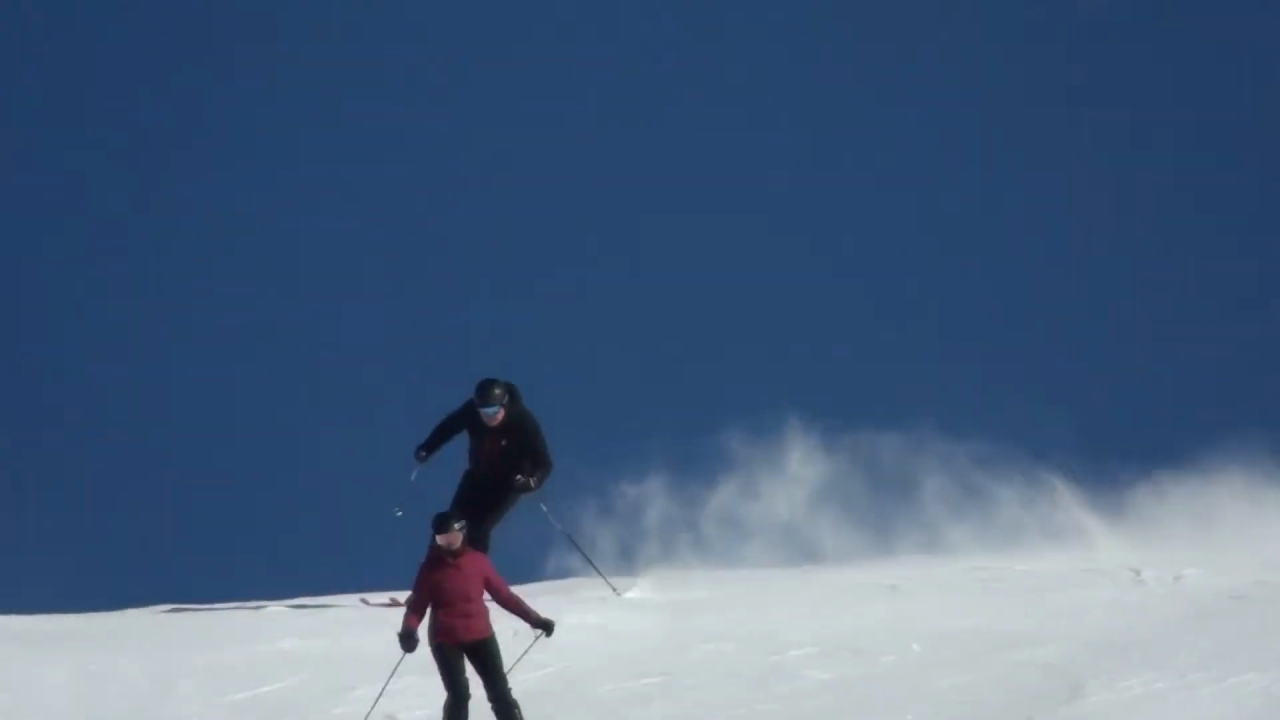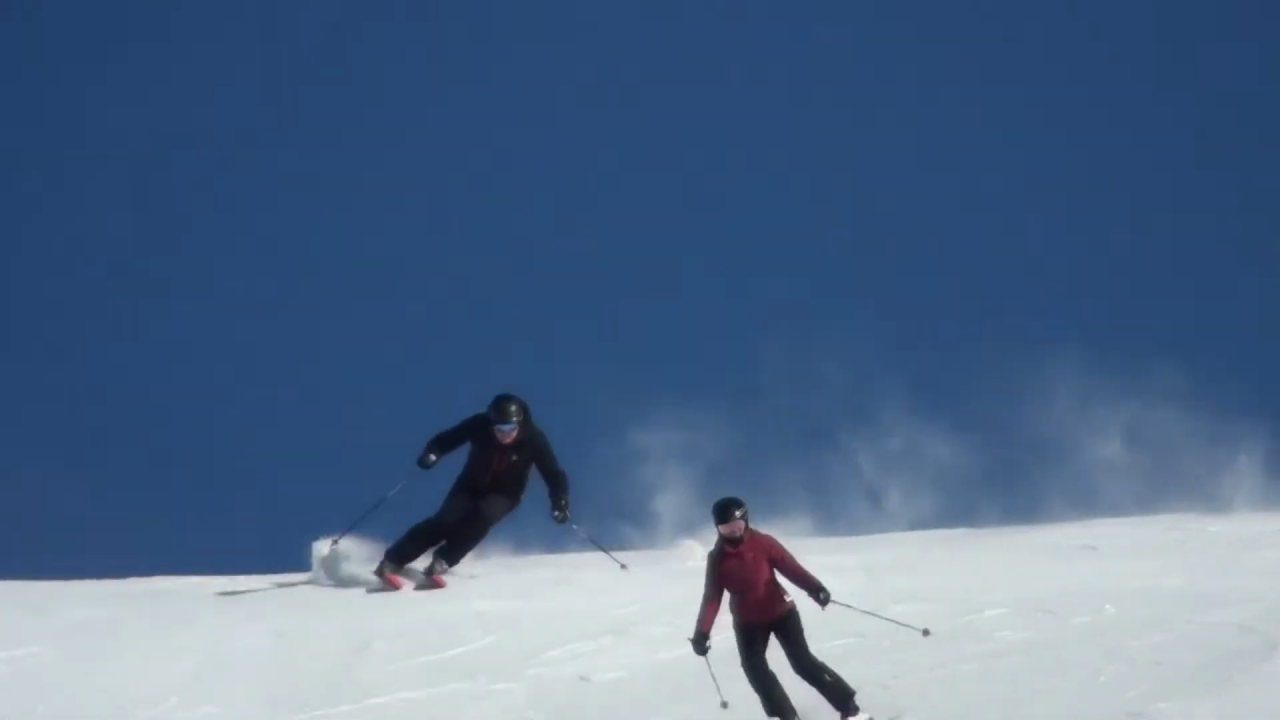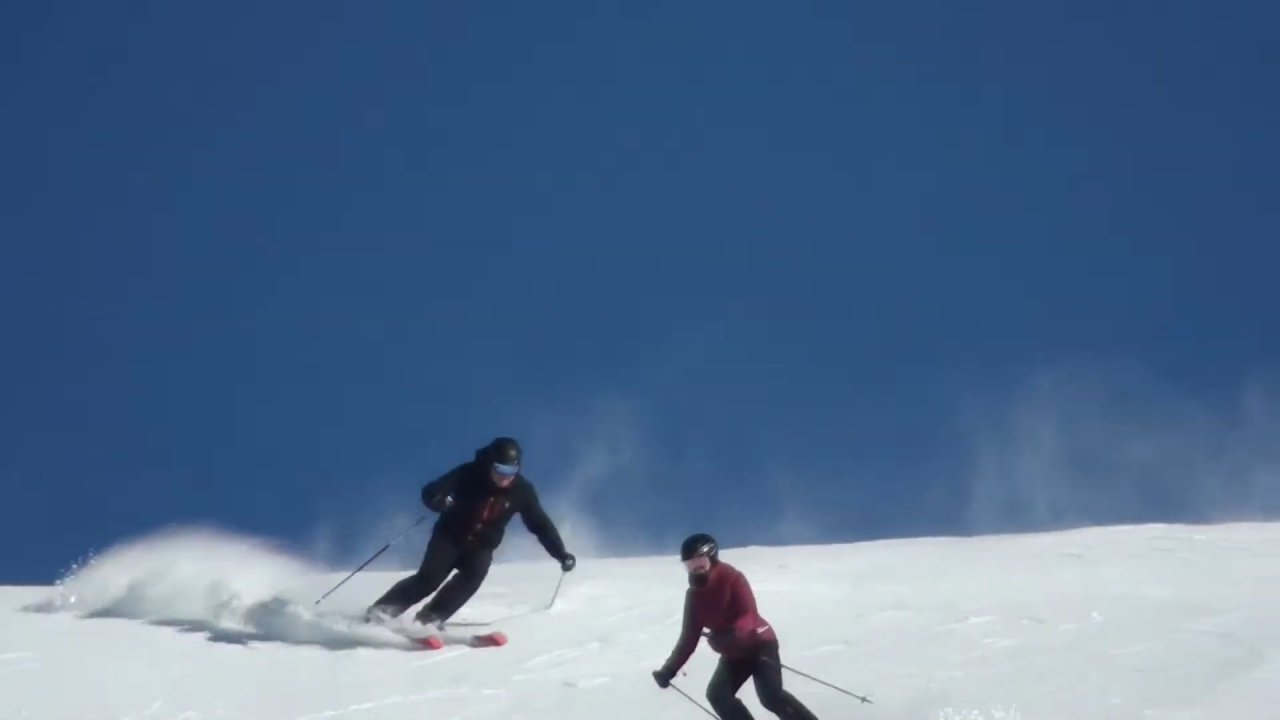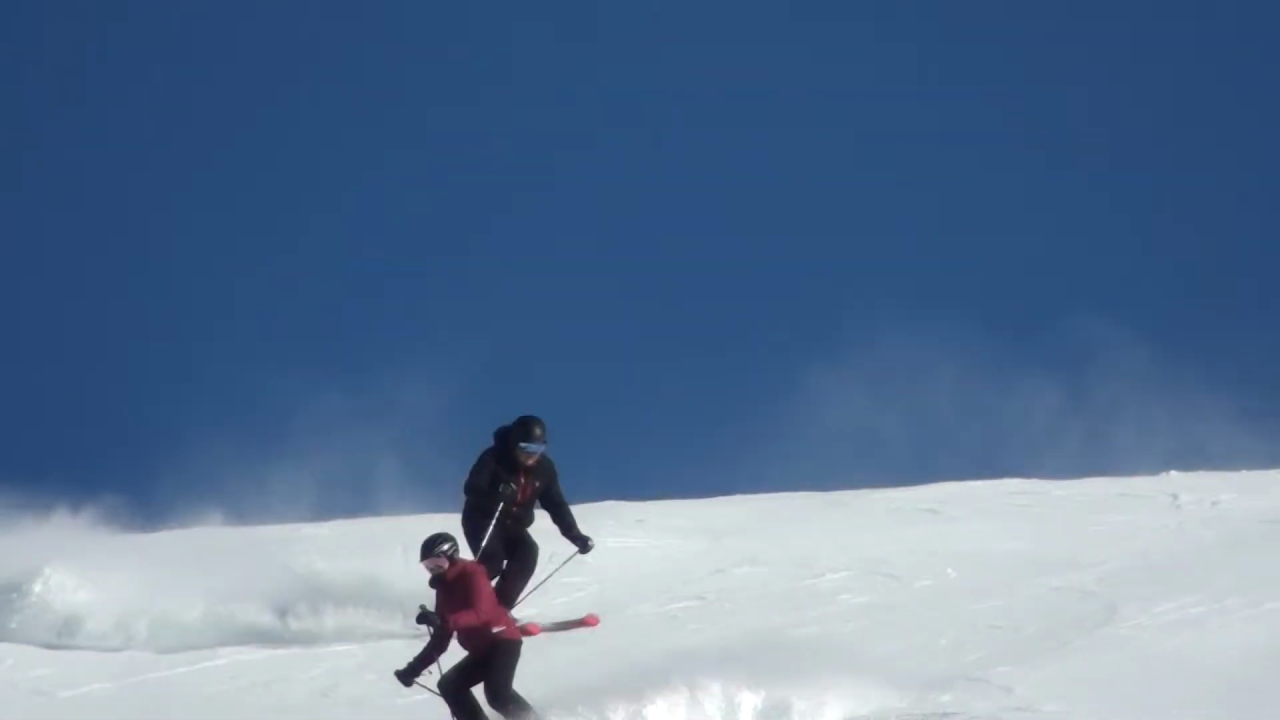
dt=0.4s
person 1, frame 1
left shoulder: (479, 561)
right shoulder: (431, 567)
left elbow: (503, 593)
right elbow: (417, 604)
left wrist: (535, 619)
right wrist: (408, 632)
left hip: (481, 635)
right hip: (445, 639)
left knee: (499, 690)
right knee: (459, 695)
person 1, frame 2
left shoulder: (763, 543)
right shoulder: (717, 558)
left elbow: (792, 568)
right elbow: (711, 597)
left wrist: (816, 587)
right wrist: (702, 632)
left hip: (779, 612)
right hip: (747, 621)
left knee: (803, 662)
right knee: (754, 669)
person 1, frame 3
left shoulder: (732, 578)
right shoulder: (694, 594)
left elbow: (749, 614)
right elbow: (688, 637)
left wrist: (732, 633)
right wrist: (670, 668)
left hip: (759, 643)
right hip: (732, 655)
left knee: (771, 696)
right knee: (717, 695)
person 1, frame 4
left shoulder: (472, 574)
right shoulder: (444, 589)
left elbow: (478, 613)
right elbow: (440, 639)
left wrist: (444, 622)
right wrist: (415, 667)
left hip: (503, 640)
right hip: (481, 650)
left knee: (498, 693)
right knee: (448, 685)
person 2, frame 1
left shoulder: (524, 422)
right shoulder: (471, 410)
left elbow: (543, 464)
right elbow: (449, 426)
left wrist: (532, 481)
right wrist: (427, 449)
left hip: (507, 484)
right hip: (478, 478)
left knee: (478, 526)
person 2, frame 2
left shoulder: (533, 439)
right shoulder: (479, 425)
left elbow: (555, 476)
right elbow: (447, 438)
left wrist: (561, 503)
right wrist: (430, 454)
left hip: (504, 494)
right hip: (472, 484)
left knee: (483, 515)
right knee: (444, 521)
left ankle: (442, 562)
right ankle: (392, 562)
person 2, frame 3
left shoulder: (521, 490)
right shoulder: (470, 473)
left elbow: (540, 523)
right elbow: (432, 491)
left wrist: (561, 553)
right wrist: (437, 500)
left hip: (481, 545)
right hip: (450, 536)
left knee: (475, 572)
right knee: (429, 577)
left ankle: (431, 617)
right ankle: (381, 611)
person 2, frame 4
left shoulder: (543, 467)
right shoulder: (494, 457)
left elbow: (555, 504)
right elbow: (472, 489)
left wrist: (576, 537)
right wrist: (497, 494)
left hip: (513, 526)
right hip: (482, 522)
left knee: (528, 553)
right knee: (492, 562)
